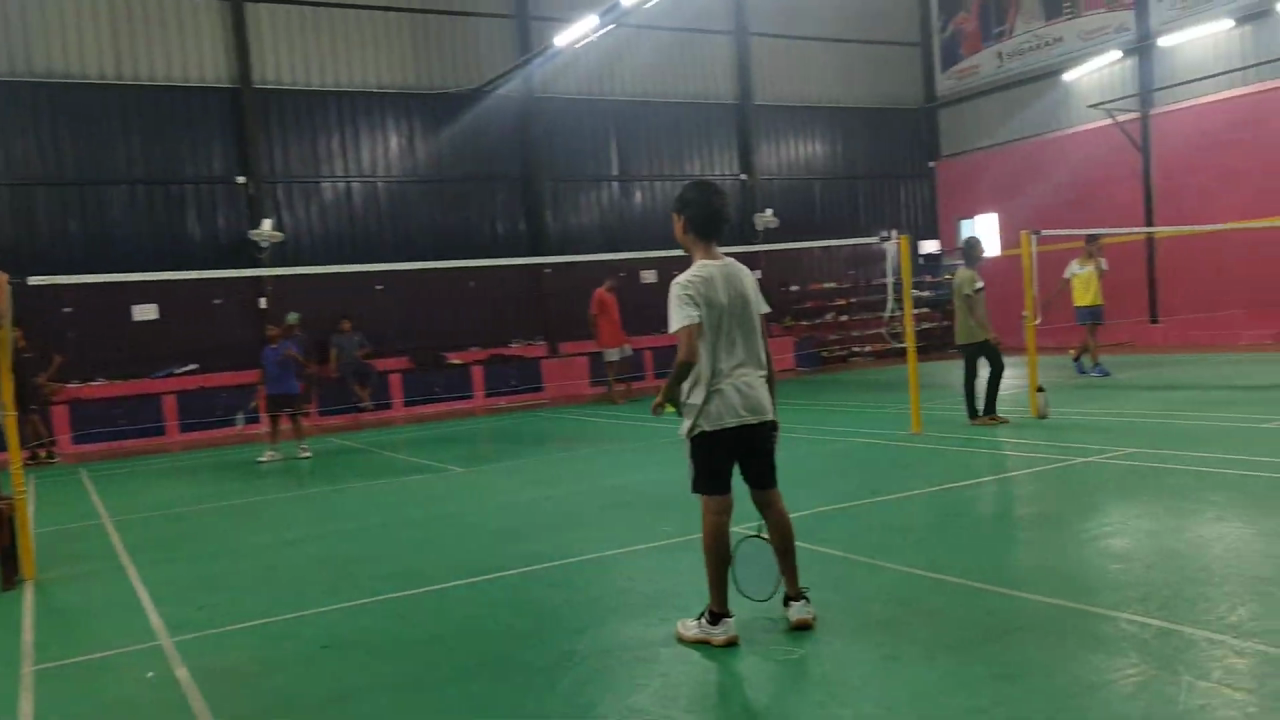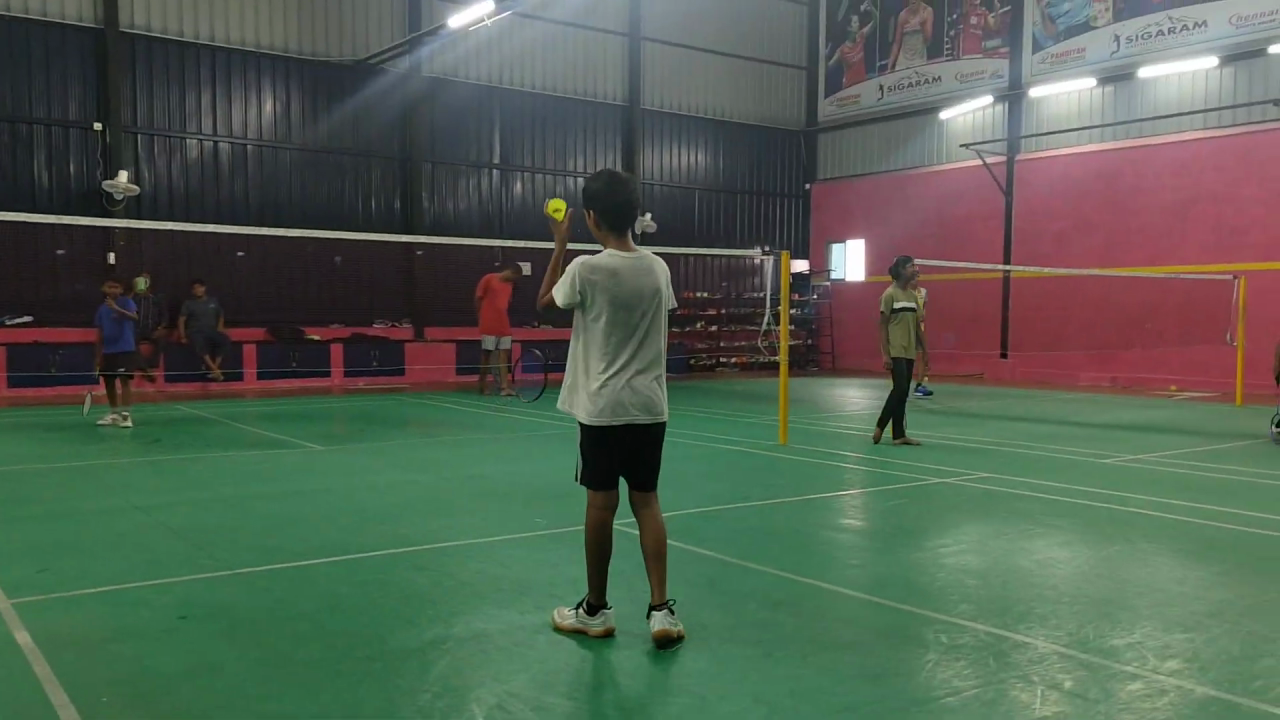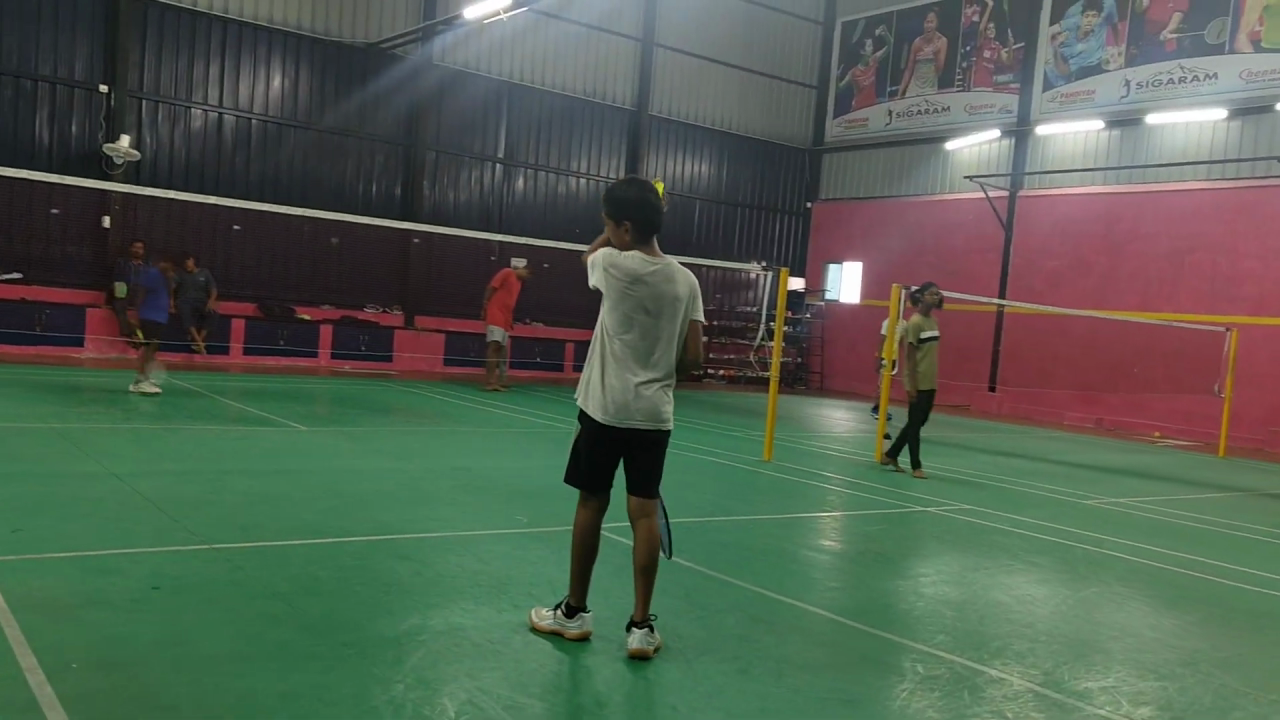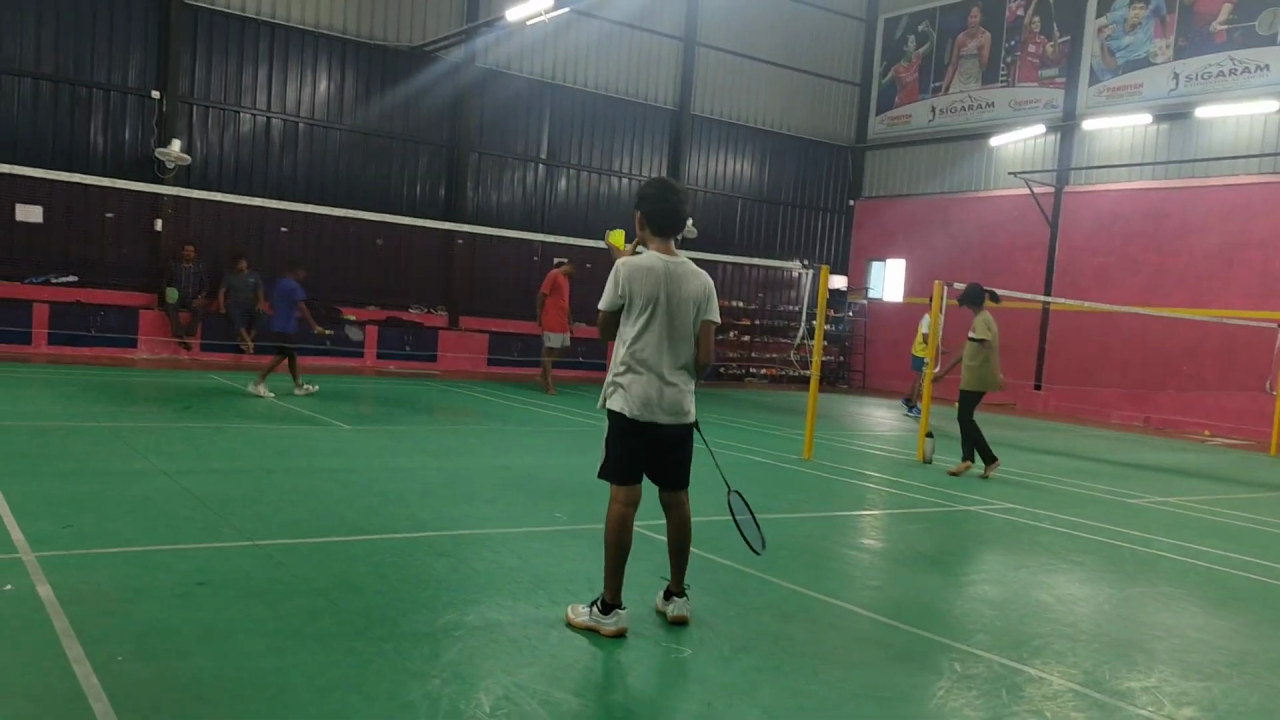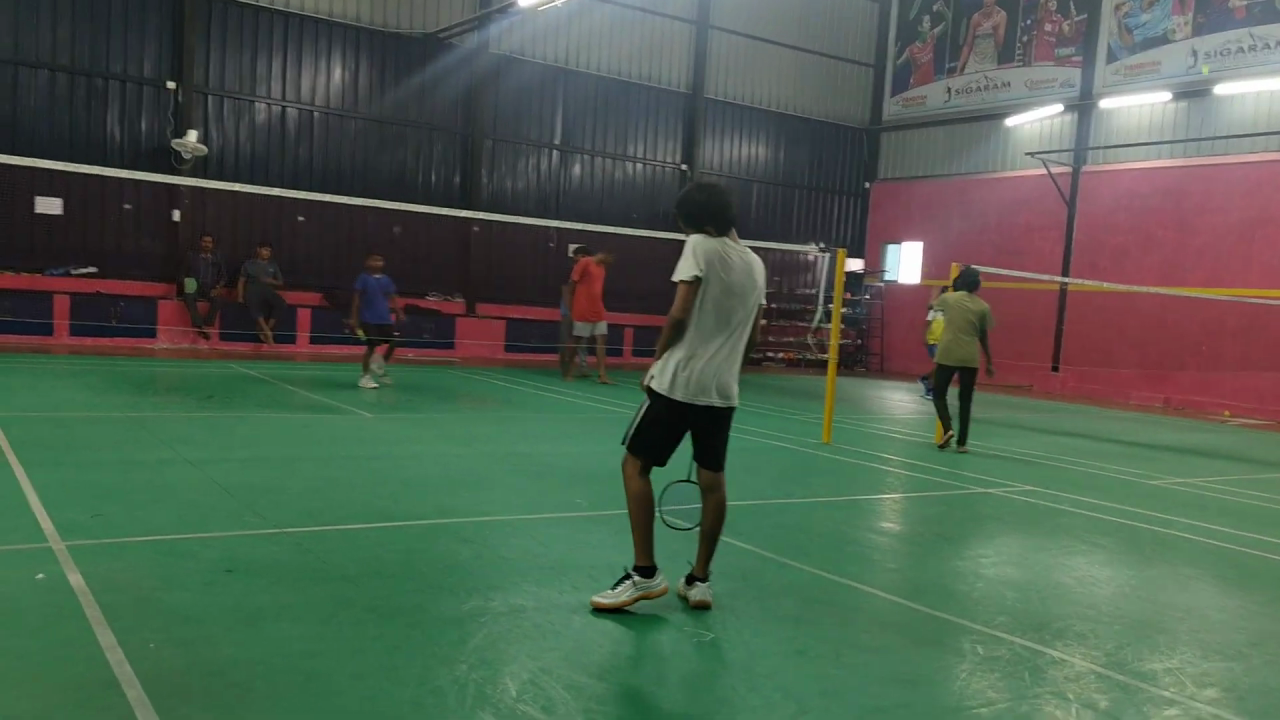
dt=0.7s
person 1, frame 1
left shoulder: (687, 284)
right shoulder: (745, 275)
left elbow: (687, 356)
right elbow: (763, 348)
left wrist: (667, 393)
right wrist: (772, 407)
left hip: (712, 412)
right hip: (755, 406)
left knee: (716, 509)
right knee: (770, 499)
left ankle: (719, 618)
right ankle: (797, 599)
person 1, frame 2
left shoulder: (587, 269)
right shoulder: (659, 268)
left elbow: (545, 303)
left wrist: (560, 241)
left hip: (603, 406)
right hip: (650, 405)
left knee: (601, 504)
right knee: (647, 503)
left ankle: (596, 609)
right ankle: (661, 609)
person 1, frame 3
left shoulder: (611, 265)
right shoulder: (686, 281)
left elbow: (593, 249)
right elbow: (692, 357)
left hip: (605, 408)
right hip: (654, 414)
left knee: (591, 507)
right knee: (645, 514)
left ankle: (574, 611)
right ankle: (641, 626)
person 1, frame 4
left shoulder: (628, 269)
right shoulder: (701, 280)
left elbow: (604, 329)
right elbow: (706, 357)
left hip: (631, 402)
right hip: (679, 408)
left knee: (623, 500)
right knee: (676, 501)
left ankle: (610, 608)
right ankle: (677, 596)
person 1, frame 5
left shoulder: (701, 247)
right shoulder: (756, 264)
left elbow: (679, 315)
left wrist: (655, 363)
left hip: (677, 383)
right hip: (723, 390)
left knee: (636, 466)
right knee: (713, 483)
left ankle: (646, 571)
right ankle: (699, 581)
person 2, frame 1
left shoulder: (973, 273)
right shoulder: (965, 276)
right elbow: (973, 308)
left wrist: (987, 331)
right wrist: (988, 332)
left hip: (980, 333)
right hip: (969, 335)
left knee: (998, 367)
right knee: (970, 374)
left ankle: (989, 412)
right ankle: (974, 415)
person 2, frame 2
left shoulder: (913, 295)
right shoulder: (890, 294)
right elbow: (883, 326)
left wrist: (924, 351)
right wrist: (885, 354)
left hip: (909, 351)
right hip: (895, 351)
left knee: (904, 392)
right knee: (900, 388)
left ankle: (898, 434)
right ankle: (881, 425)
person 2, frame 3
left shoulder: (934, 321)
right shoulder: (914, 322)
right elbow: (910, 356)
right wrist: (912, 386)
left hip: (930, 382)
right hip: (916, 382)
left knee: (919, 420)
right knee: (915, 422)
left ankle: (891, 454)
right ankle: (916, 465)
person 2, frame 4
left shoulder: (980, 320)
right shoulder: (983, 318)
left elbow: (990, 348)
right elbow: (969, 351)
left wrist: (997, 374)
right wrist: (945, 371)
left hip: (976, 378)
right hip: (976, 378)
left knee: (965, 418)
right knee: (965, 418)
left ankle: (989, 459)
right ankle: (968, 460)
person 2, frame 5
left shoulder: (948, 298)
right shoulder: (984, 307)
left elbow: (935, 304)
right elbow: (984, 337)
right wrist: (990, 362)
left hip: (947, 356)
right hip: (971, 359)
left knee: (939, 395)
right knee: (965, 400)
left ankle: (948, 429)
right ankle: (961, 442)
